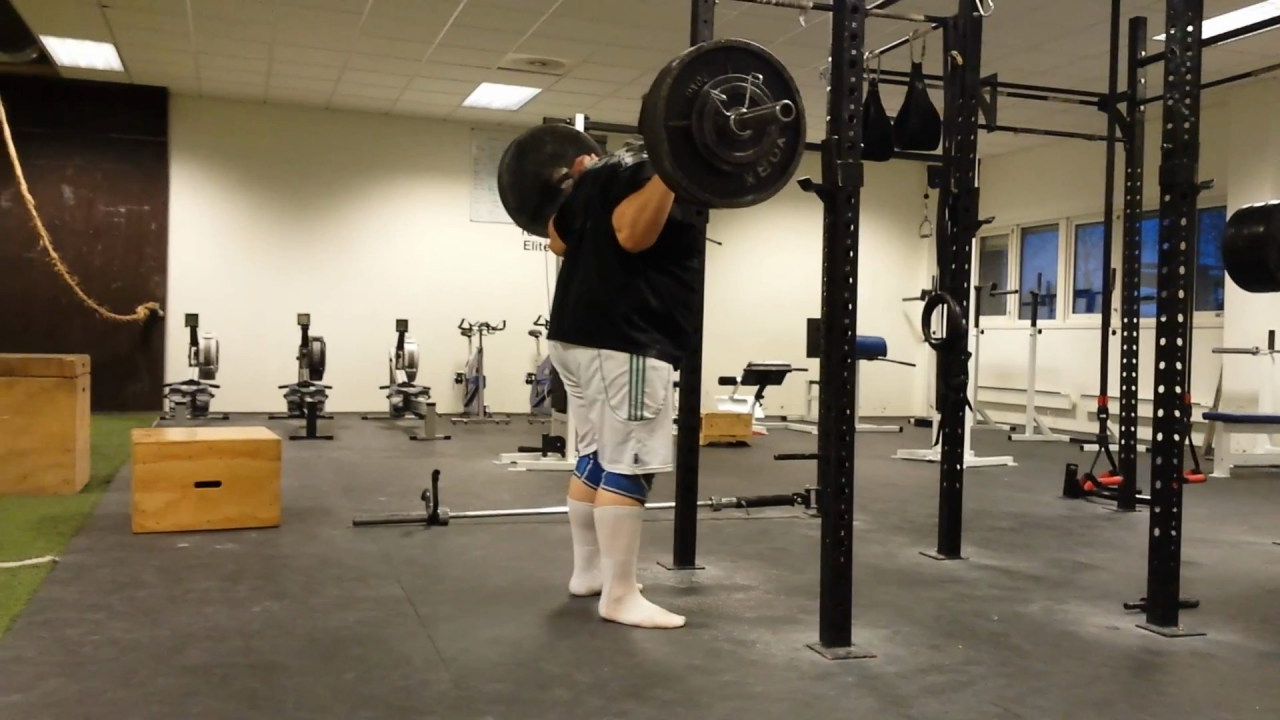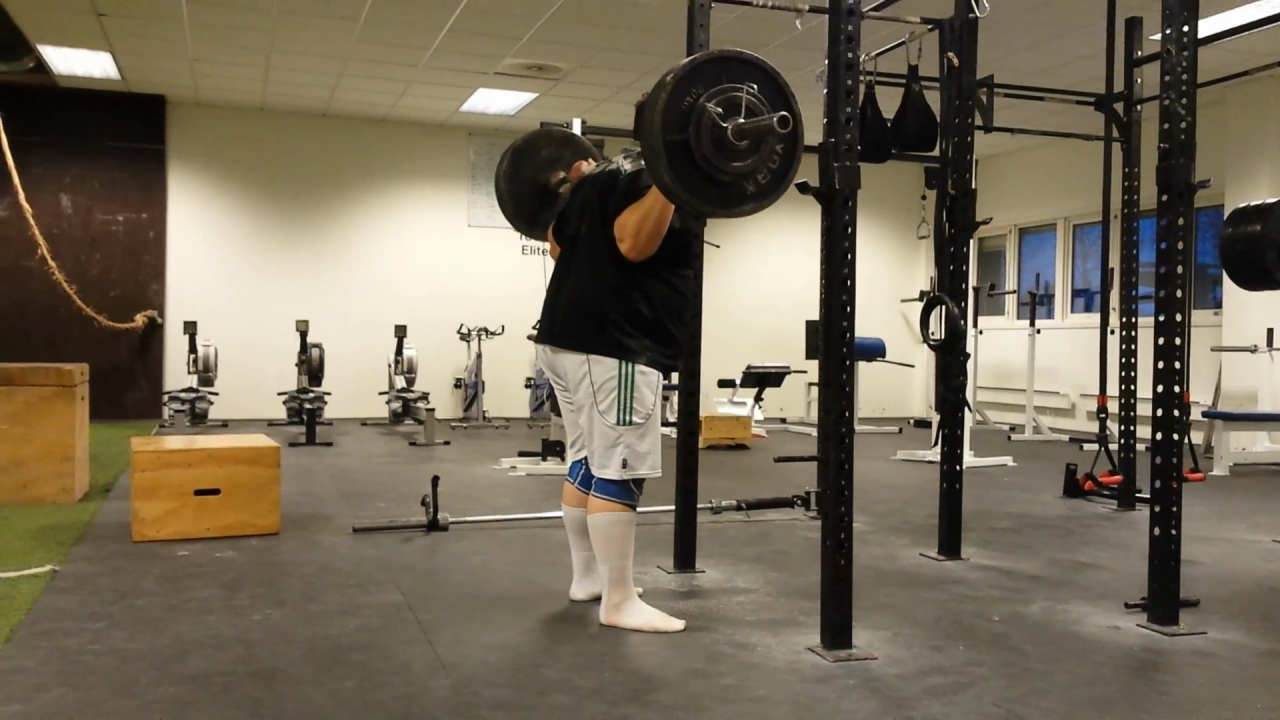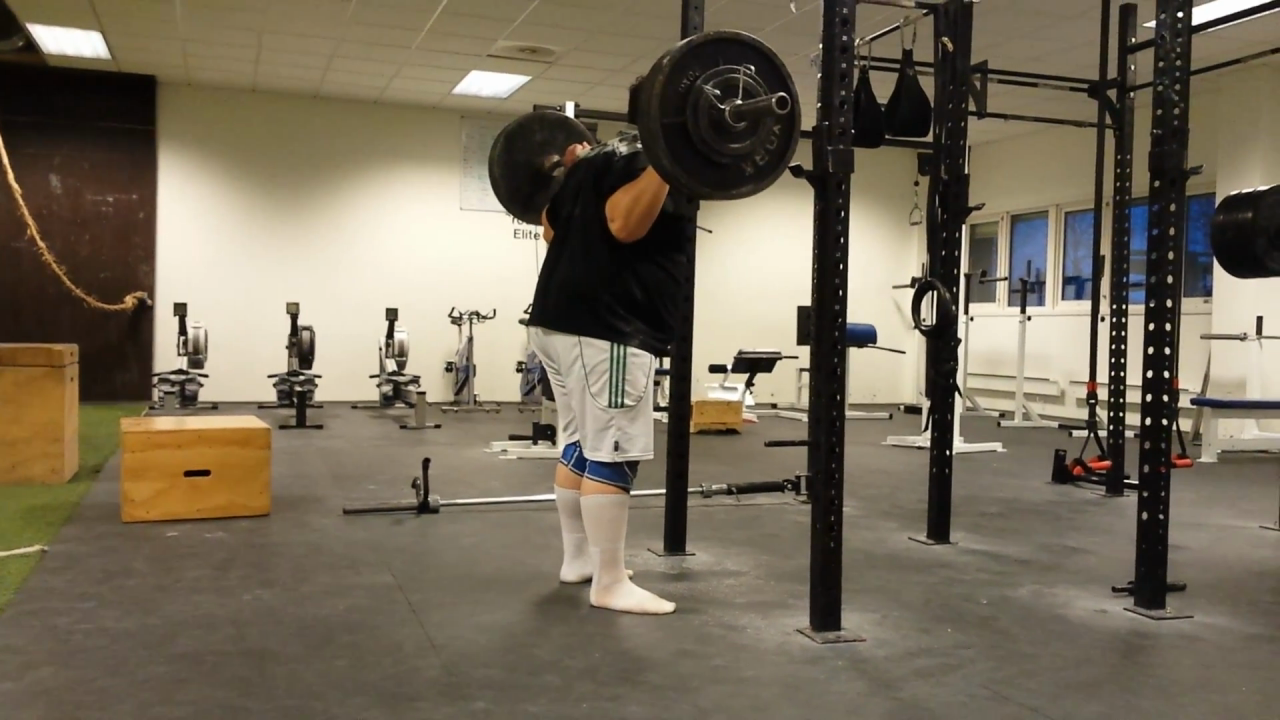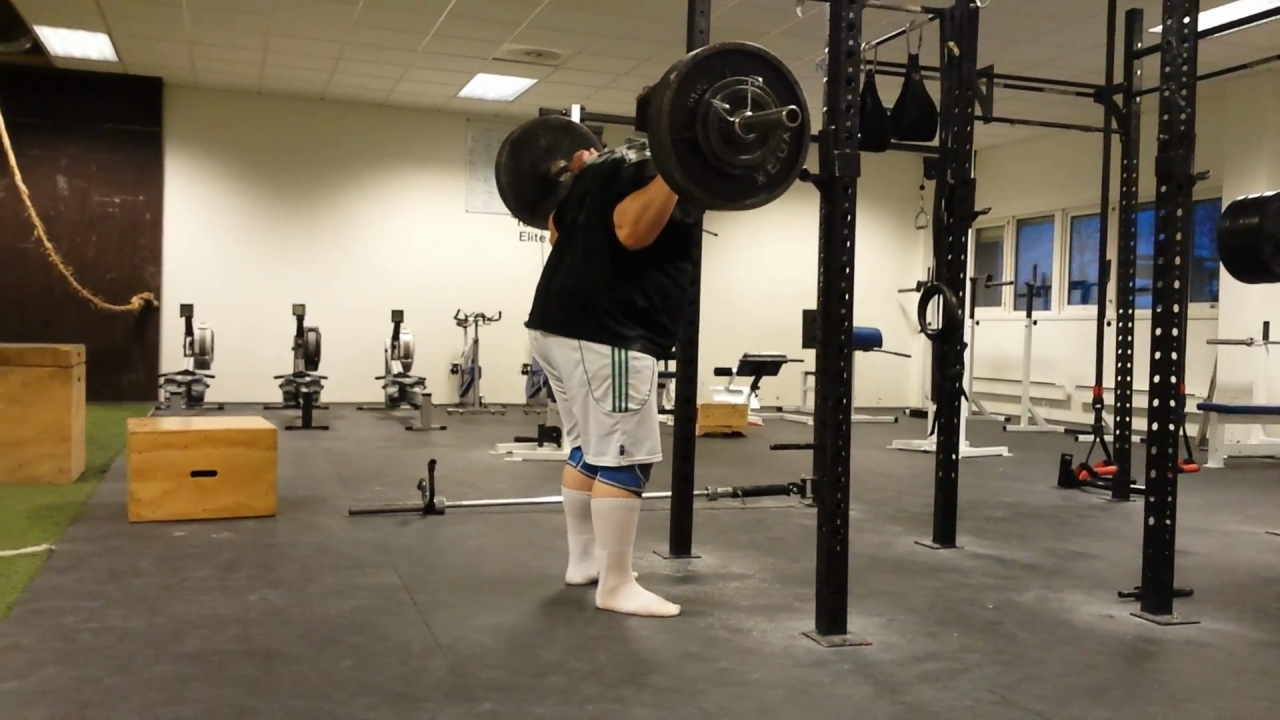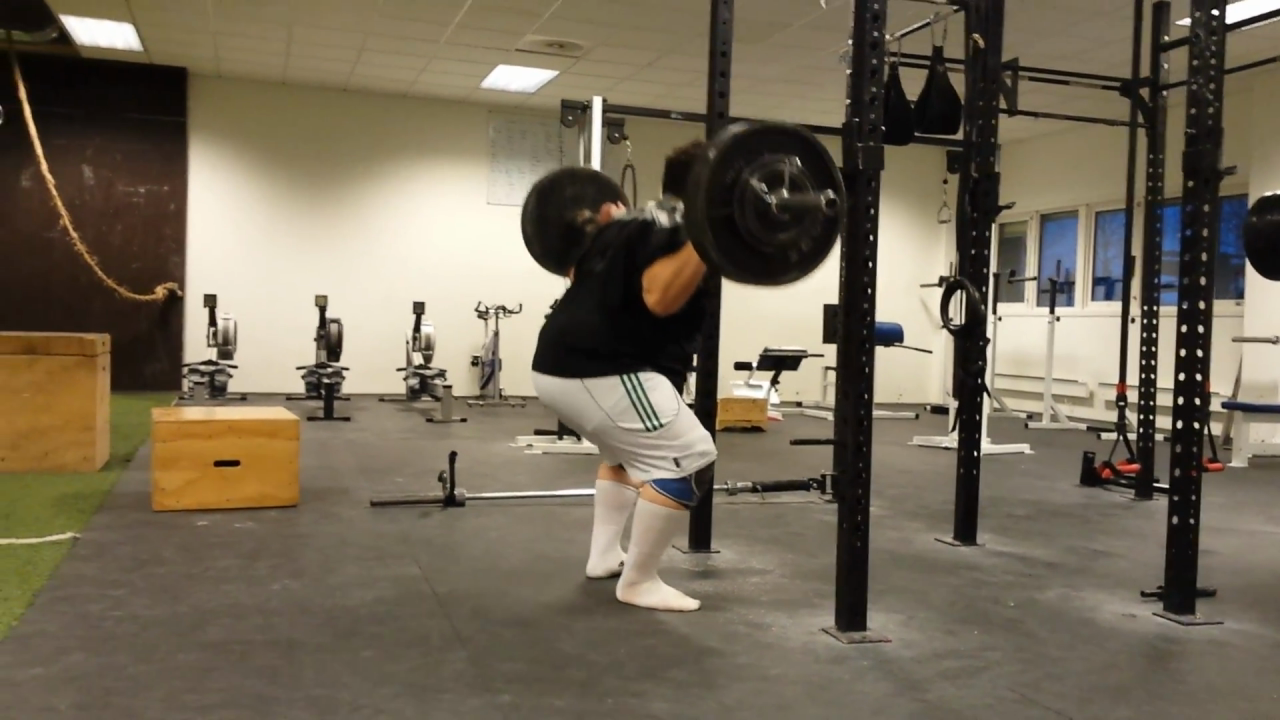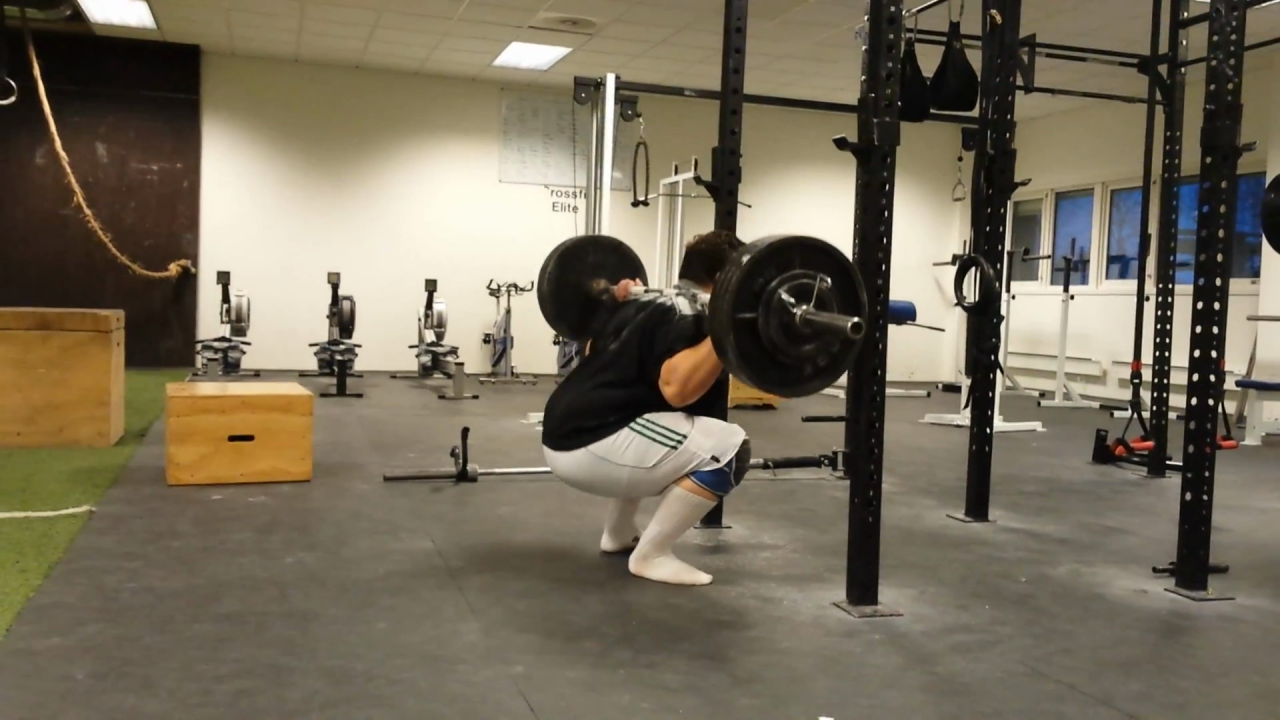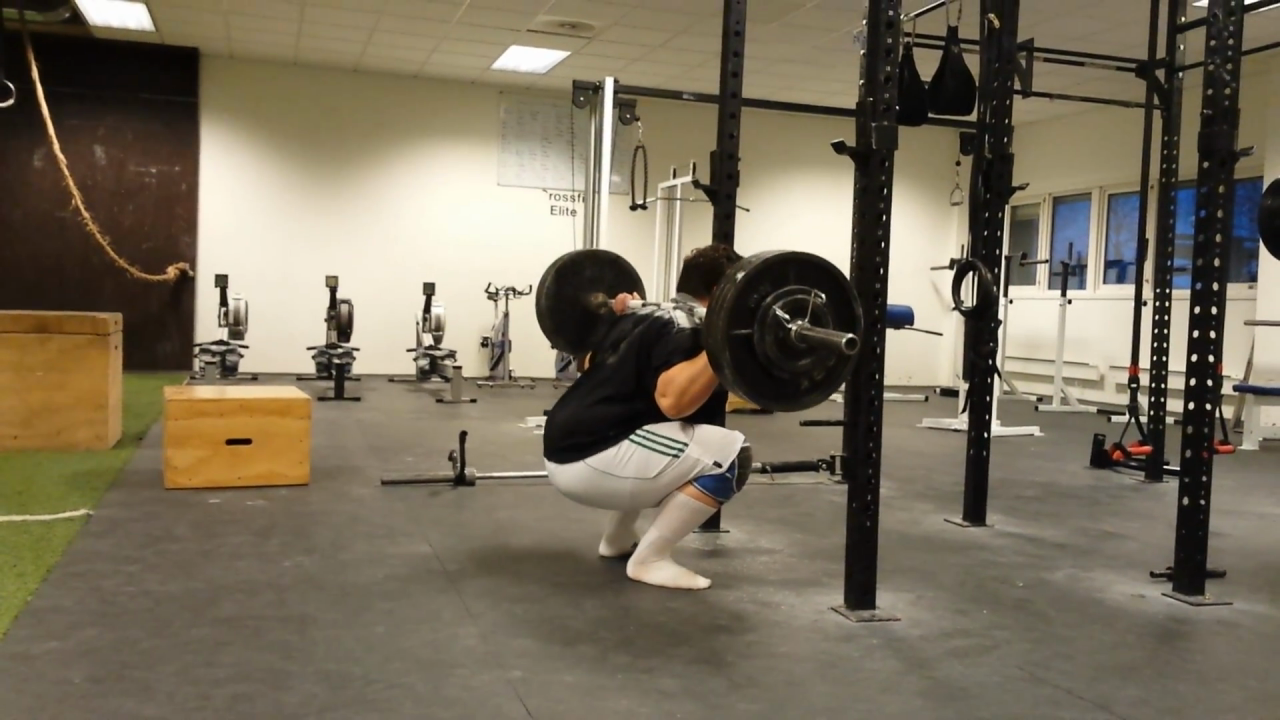
dt=0.7s
person 1, frame 1
left shoulder: (602, 172)
right shoulder: (646, 171)
left elbow: (559, 240)
right elbow: (633, 234)
left wrist: (578, 183)
left hip: (579, 335)
right hip: (621, 342)
left knee: (596, 459)
right knee: (628, 467)
left ankle: (588, 571)
right ankle: (620, 596)
person 1, frame 2
left shoulder: (600, 180)
right shoulder: (645, 182)
left elbow: (558, 246)
right elbow: (634, 242)
left wrist: (574, 191)
left hip: (568, 339)
right hip: (611, 347)
left knee: (588, 464)
right knee: (618, 472)
left ankle: (587, 577)
right ankle: (619, 601)
person 1, frame 3
left shoulder: (595, 163)
right shoulder: (640, 165)
left elbow: (552, 230)
right elbow: (624, 224)
left wrist: (569, 172)
left hip: (560, 322)
right hip: (604, 330)
left knee: (580, 447)
right knee: (611, 455)
left ankle: (578, 559)
right ankle: (609, 582)
person 1, frame 4
left shoulder: (602, 169)
right shoulder: (650, 169)
left elbow: (558, 233)
right elbow: (632, 230)
left wrist: (575, 178)
left hip: (558, 326)
right hip: (604, 334)
left knee: (588, 451)
right knee: (625, 458)
left ankle: (583, 561)
right ankle: (616, 586)
person 1, frame 5
left shoulder: (626, 224)
right shoulder: (677, 233)
left elbow: (579, 277)
right elbow: (660, 297)
left wrist: (599, 228)
left hip: (557, 366)
right hip: (598, 370)
left knee: (629, 452)
right knee: (686, 460)
left ankle: (604, 555)
right ankle: (639, 581)
person 1, frame 6
left shoulder: (644, 304)
right shoulder: (689, 319)
left elbow: (592, 352)
right elbow: (677, 389)
left wrist: (619, 303)
left hip: (565, 436)
right hip: (592, 445)
right knee: (728, 450)
left ankle: (619, 532)
right ankle: (651, 555)
person 1, frame 7
left shoulder: (643, 316)
right shoulder: (687, 332)
left elbow: (592, 366)
right elbow: (673, 401)
left wrist: (617, 318)
left hip: (565, 451)
right hip: (593, 460)
right knee: (729, 456)
left ankle: (619, 538)
right ankle: (651, 559)
